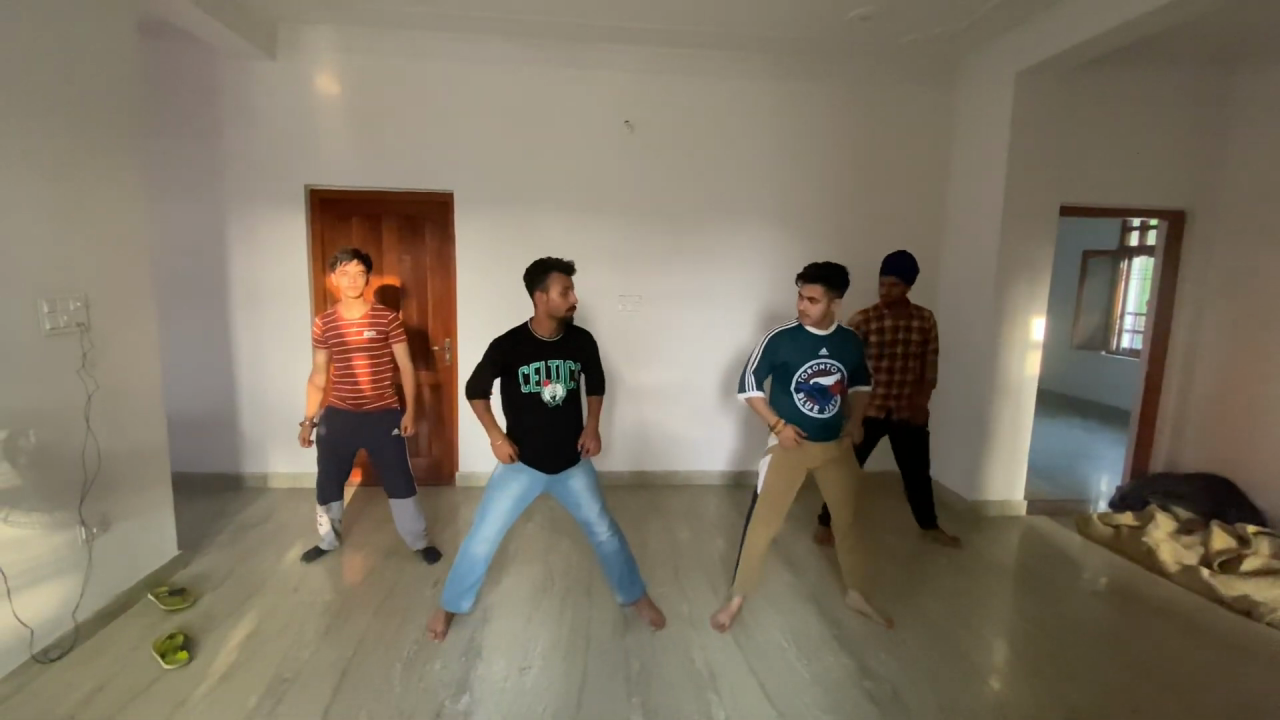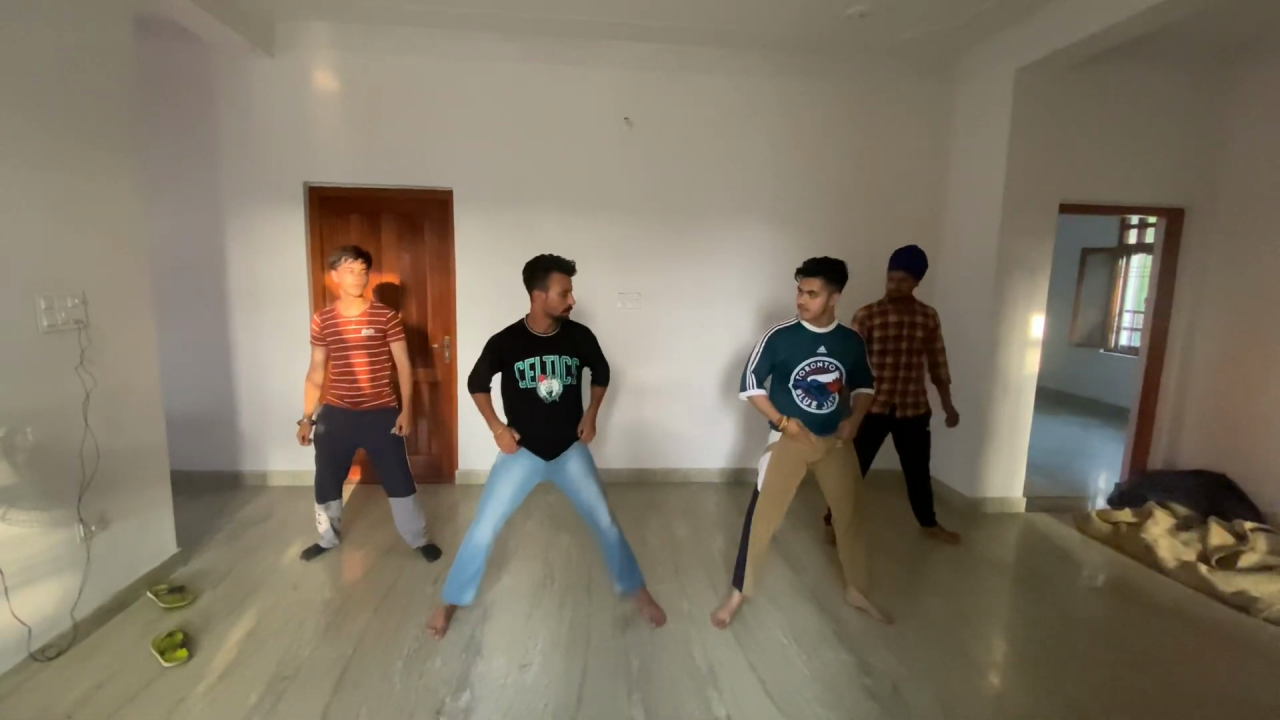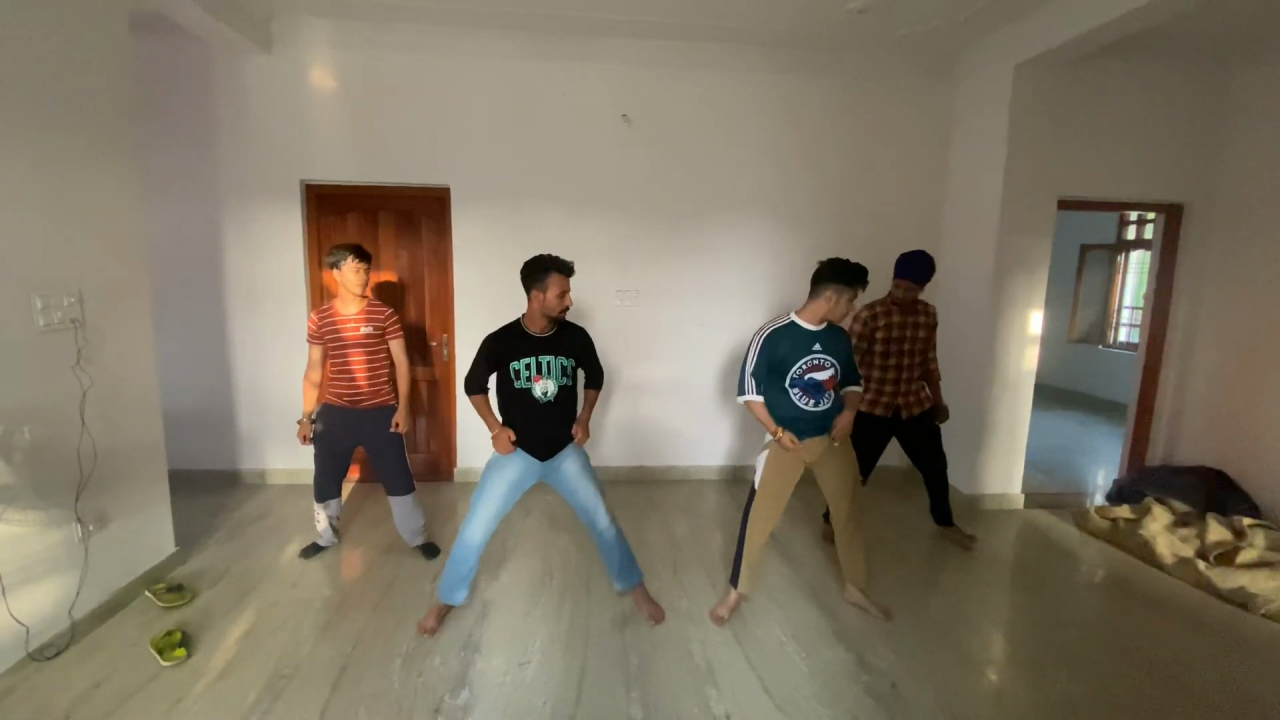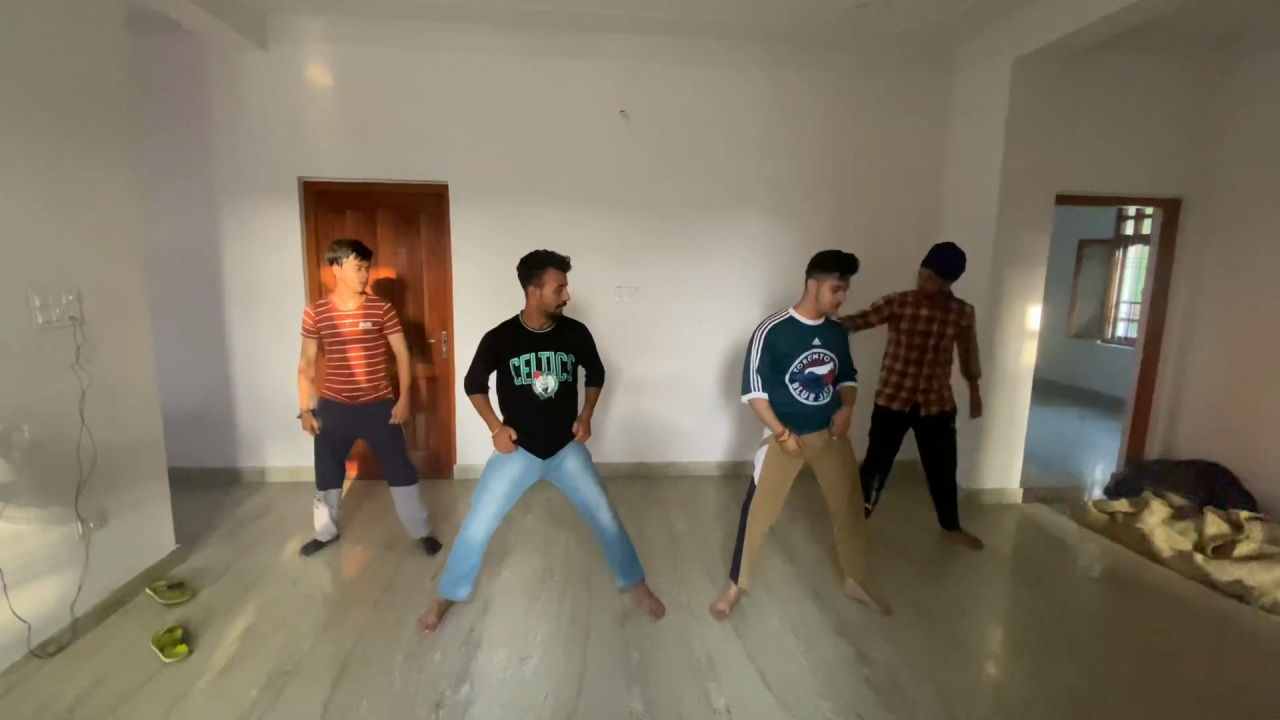
dt=0.4s
person 1, frame 1
left shoulder: (582, 341)
right shoulder: (507, 346)
left elbow: (595, 383)
right elbow: (475, 390)
left wrist: (592, 427)
right wrist: (497, 437)
left hip: (572, 462)
right hip: (521, 463)
left knee: (603, 532)
right knee: (482, 539)
left ankle: (636, 596)
right ankle: (450, 607)
person 1, frame 2
left shoulder: (580, 336)
right shoulder: (505, 342)
left elbow: (601, 373)
right elbow: (477, 383)
left wrist: (590, 415)
right wrist: (497, 427)
left hip: (570, 449)
right hip: (521, 451)
left knee: (604, 522)
right knee: (484, 529)
left ankle: (636, 591)
right ankle: (450, 602)
person 1, frame 3
left shoulder: (576, 337)
right shoulder: (500, 341)
left elbow: (594, 376)
right elbow: (474, 385)
left wrist: (584, 418)
right wrist: (495, 427)
left hip: (565, 451)
right hip: (517, 452)
left knee: (602, 522)
right knee: (475, 531)
left ankle: (634, 587)
right ankle: (445, 601)
person 1, frame 4
left shoulder: (576, 333)
right shoulder: (499, 339)
left elbow: (596, 374)
right elbow: (474, 384)
left wrist: (586, 415)
right wrist: (496, 427)
left hip: (567, 448)
right hip: (518, 449)
left knee: (605, 519)
right knee: (477, 529)
left ankle: (635, 584)
right ankle: (447, 597)
person 2, frame 1
left shoulder: (851, 342)
right shoulder: (779, 338)
left elbow: (860, 384)
right elbow: (749, 383)
left wrist: (855, 420)
right wrist: (778, 425)
left hip: (836, 445)
right hip: (790, 443)
left knee: (850, 519)
right knee: (762, 520)
left ankle: (855, 593)
right ankle: (737, 597)
person 2, frame 2
left shoulder: (852, 341)
right shoulder: (778, 336)
left elbow: (864, 385)
right elbow: (750, 384)
left wrist: (855, 419)
right wrist: (781, 420)
left hip: (836, 441)
right hip: (789, 440)
left knee: (850, 516)
right knee: (761, 517)
left ankle: (855, 590)
right ankle: (737, 594)
person 2, frame 3
left shoulder: (840, 338)
right shoulder: (772, 335)
left elbow: (851, 382)
right elbow: (748, 389)
left wrist: (848, 413)
right wrist: (776, 432)
left hip: (832, 440)
right hip: (786, 441)
left knee: (849, 513)
right knee: (759, 515)
left ankle: (854, 588)
right ankle: (736, 591)
person 2, frame 4
left shoulder: (838, 333)
right shoulder: (772, 331)
right elbow: (753, 389)
left wrist: (846, 408)
right wrist: (781, 434)
left hip: (831, 434)
right hip: (785, 436)
left knee: (849, 507)
right knee: (758, 511)
left ankle: (854, 582)
right ankle: (736, 586)
person 3, frame 1
left shoulder: (387, 318)
right shoulder: (324, 323)
left elbow: (405, 366)
right elbow: (318, 375)
left wrist: (410, 411)
right wrist: (308, 420)
left hip: (383, 415)
right hip: (338, 416)
left knee: (399, 482)
right knee: (328, 483)
left ankle: (419, 541)
right ankle: (328, 541)
person 3, frame 2
left shoulder: (386, 316)
right shoulder: (322, 320)
left elbow: (403, 365)
right elbow: (316, 372)
left wrist: (406, 410)
right wrist: (307, 417)
left hip: (381, 414)
right hip: (336, 414)
left knee: (399, 480)
right knee: (326, 481)
left ankle: (419, 539)
right ankle: (328, 538)
person 3, frame 3
left shoulder: (384, 314)
right shoulder: (320, 318)
left elbow: (401, 362)
right elbow: (314, 370)
left wrist: (403, 407)
right wrist: (306, 417)
left hip: (380, 412)
right hip: (336, 413)
left knee: (398, 479)
right knee: (325, 480)
left ankle: (417, 537)
right ankle: (327, 537)
person 3, frame 4
left shoulder: (382, 309)
right shoulder: (316, 313)
left elbow: (402, 354)
right elbow: (307, 363)
left wrist: (404, 398)
right wrist: (305, 408)
left hip: (379, 406)
right hip: (334, 407)
left knee: (401, 471)
right knee: (326, 475)
left ankle: (421, 531)
right ankle: (326, 533)
person 4, frame 1
left shoulder: (925, 319)
right shoulder: (862, 320)
left elbow: (930, 365)
left wrist: (921, 402)
left hip: (908, 410)
right hip: (869, 409)
left knee: (918, 471)
left ankle: (930, 526)
right ankle: (826, 522)
person 4, frame 2
left shoulder: (929, 316)
right shoulder: (867, 315)
left elbow: (937, 362)
left wrist: (948, 404)
left hip: (913, 407)
right hip: (872, 406)
left knee: (918, 468)
left ankle: (929, 523)
right ankle: (835, 522)
person 4, frame 3
left shoulder: (928, 314)
right shoulder: (869, 314)
left elbow: (929, 360)
left wrist: (938, 399)
left hip: (916, 405)
right hip: (874, 407)
left knee: (935, 466)
right knee: (856, 468)
left ankle: (946, 523)
right ankle: (834, 521)
person 4, frame 4
left shoulder: (963, 313)
right shoulder: (897, 303)
left elbow: (968, 354)
right elbow: (859, 320)
left wrist: (974, 393)
left hip: (937, 403)
right hip: (893, 400)
left knee: (943, 469)
right knee: (876, 465)
left ankle: (951, 526)
